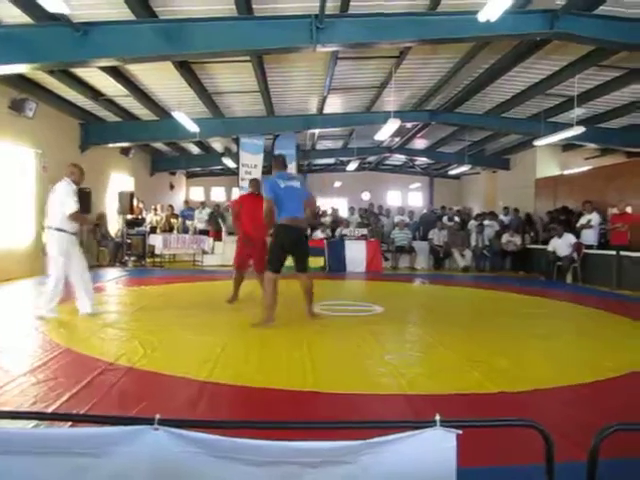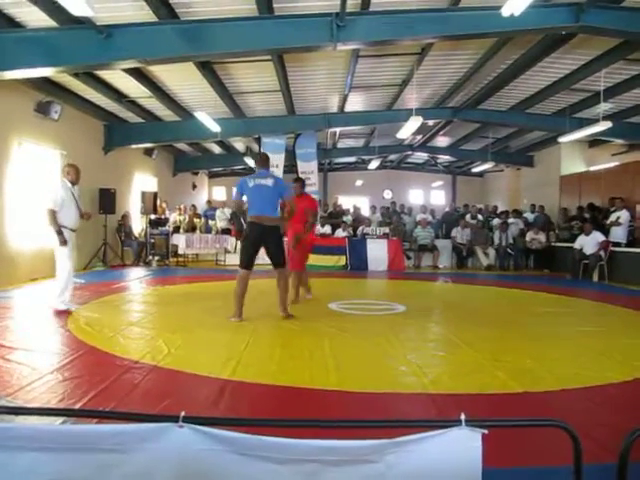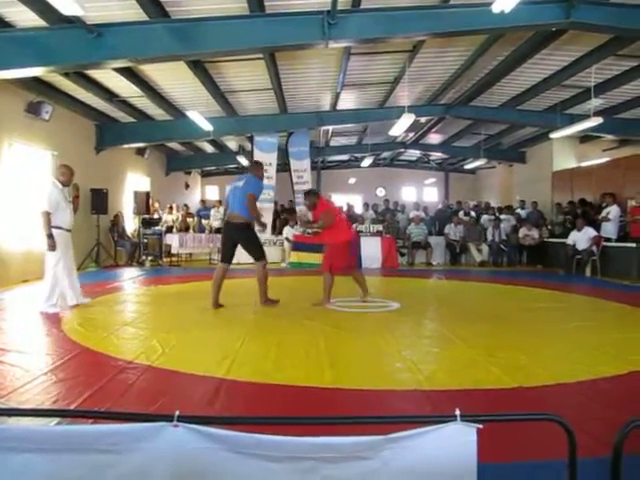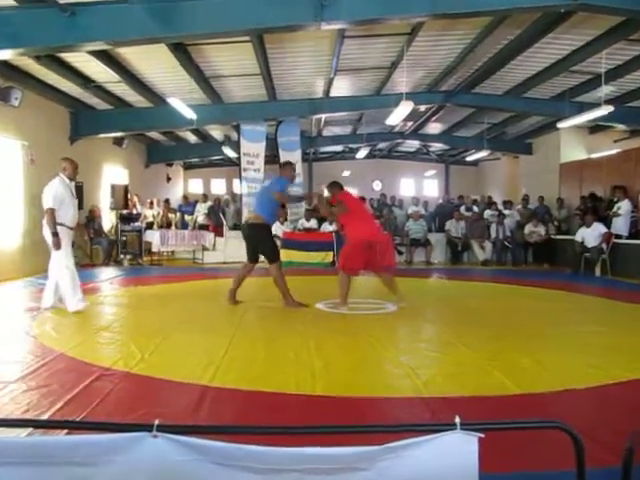
dt=1s
person 1, frame 1
left shoulder: (271, 182)
right shoulder: (300, 183)
left elbow: (268, 209)
right elbow: (312, 207)
left wrist: (269, 228)
left hip: (284, 229)
right hip: (300, 231)
left knee: (271, 273)
right knee: (303, 272)
left ankle: (268, 316)
right ankle: (310, 310)
person 1, frame 2
left shoulder: (245, 181)
right shoulder: (280, 182)
left elbow: (236, 207)
right wrist: (282, 223)
left hip: (253, 227)
right hip: (273, 229)
left knee: (244, 271)
right knee: (281, 269)
left ankle: (238, 313)
right ankle: (284, 310)
person 1, frame 3
left shoulder: (235, 182)
right shoulder: (256, 182)
right elbow: (250, 202)
right wrist: (260, 221)
left hip: (228, 225)
right hip: (242, 227)
left knee: (223, 264)
right knee: (261, 261)
left ankle: (215, 301)
right ankle: (264, 298)
person 1, frame 4
left shoulder: (270, 183)
right shoulder: (281, 182)
right elbow: (279, 197)
left wrist: (277, 213)
right wrist: (301, 198)
left hip: (249, 226)
right hip: (259, 228)
left knee: (251, 262)
right knee: (275, 263)
left ankle: (232, 294)
right ankle: (288, 300)
person 2, frame 1
left shoulder: (65, 188)
right shoulder: (65, 189)
right elbow: (73, 215)
left wrist: (83, 221)
right wrist: (90, 223)
left hip: (67, 236)
right hip: (58, 235)
left knee: (79, 269)
right knee: (58, 274)
left ankle: (86, 306)
right ankle: (46, 310)
person 2, frame 2
left shoulder: (74, 190)
right shoulder: (60, 189)
right elbow: (51, 212)
left wrist: (83, 215)
right wrist: (59, 234)
left hip: (70, 232)
right hip: (62, 233)
left knee: (67, 267)
right knee: (66, 267)
left ankle: (62, 301)
right ankle: (60, 302)
person 2, frame 3
left shoulder: (64, 191)
right shoulder: (52, 190)
left elbow: (73, 211)
right elbow: (45, 215)
left wrist: (76, 195)
right wrist: (49, 237)
left hip: (65, 234)
right hip: (55, 234)
left knee: (69, 268)
right knee: (55, 270)
left ankle: (74, 298)
right ankle: (48, 305)
person 2, frame 4
left shoulder: (69, 186)
right shoulder: (55, 186)
right elbow: (49, 212)
right wrist: (54, 235)
left hip: (66, 230)
right hip: (57, 230)
left knee: (58, 267)
right knee: (66, 265)
left ankle: (49, 301)
right ankle: (74, 302)
person 3, frame 1
right shoulder: (240, 201)
right elbow: (234, 219)
right wrist: (240, 234)
left hip: (260, 240)
right hip: (244, 240)
left knee: (261, 269)
right knee: (239, 268)
right ankle: (235, 294)
person 3, frame 2
left shoulder: (309, 201)
right shoulder: (291, 200)
left elbow: (312, 222)
right elbow: (287, 217)
left wrist: (298, 236)
left hip: (303, 239)
right hip: (292, 238)
left knee: (296, 267)
right knee: (299, 267)
left ankle: (295, 296)
right ankle: (307, 290)
person 3, frame 3
left shoulder: (321, 206)
right shoulder: (324, 204)
left elbow: (327, 222)
right elbow: (320, 222)
left wrist: (312, 226)
left hip: (337, 241)
right hip: (348, 237)
left knee: (327, 269)
right knee: (352, 267)
left ankle: (325, 299)
right ankle: (365, 293)
person 3, frame 4
left shoulder: (340, 199)
right shoulder: (352, 199)
left elbow: (341, 210)
left wrist: (325, 208)
right wrist: (329, 210)
left hip: (358, 240)
right hip: (374, 236)
left knee: (344, 269)
right knee: (381, 269)
left ankle: (343, 302)
right ankle: (398, 296)
